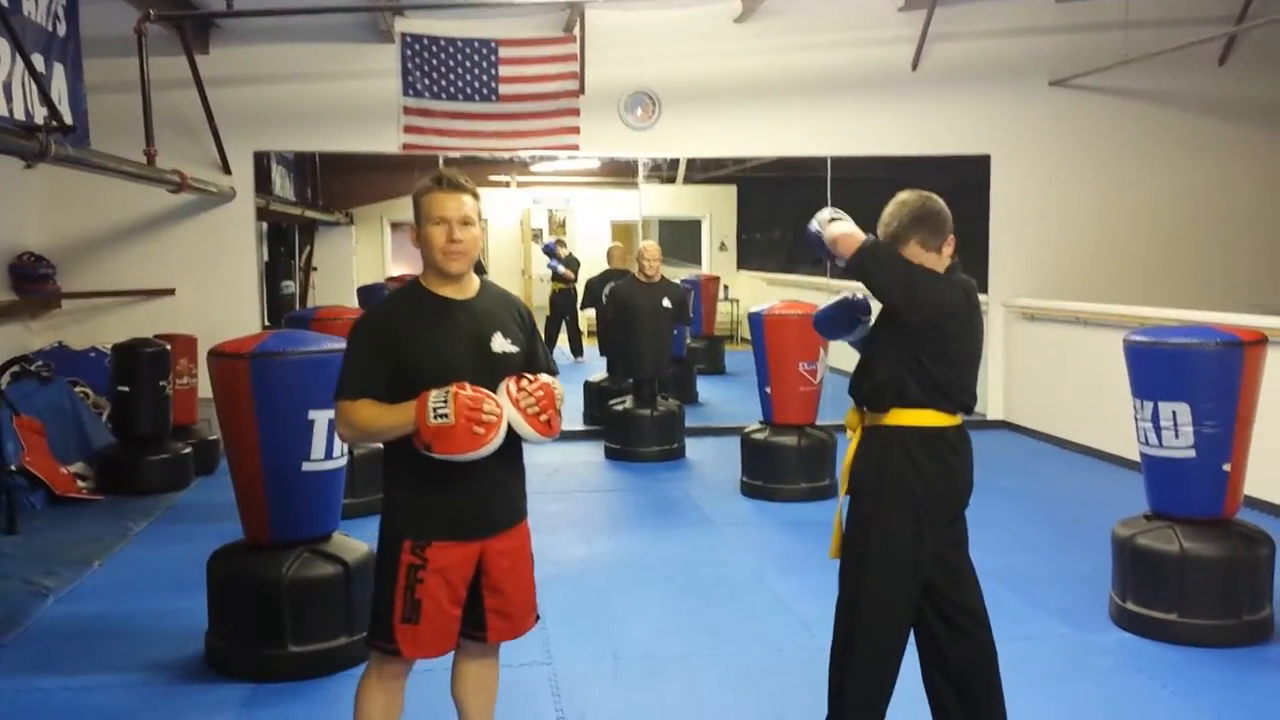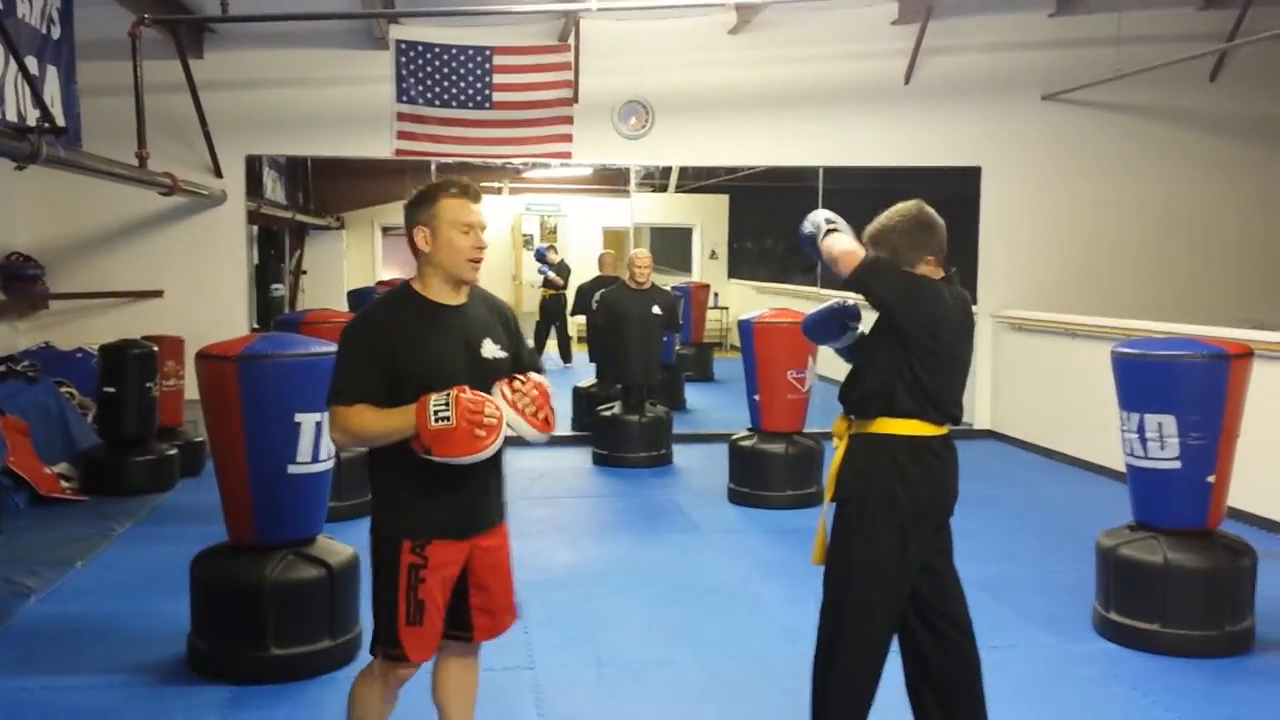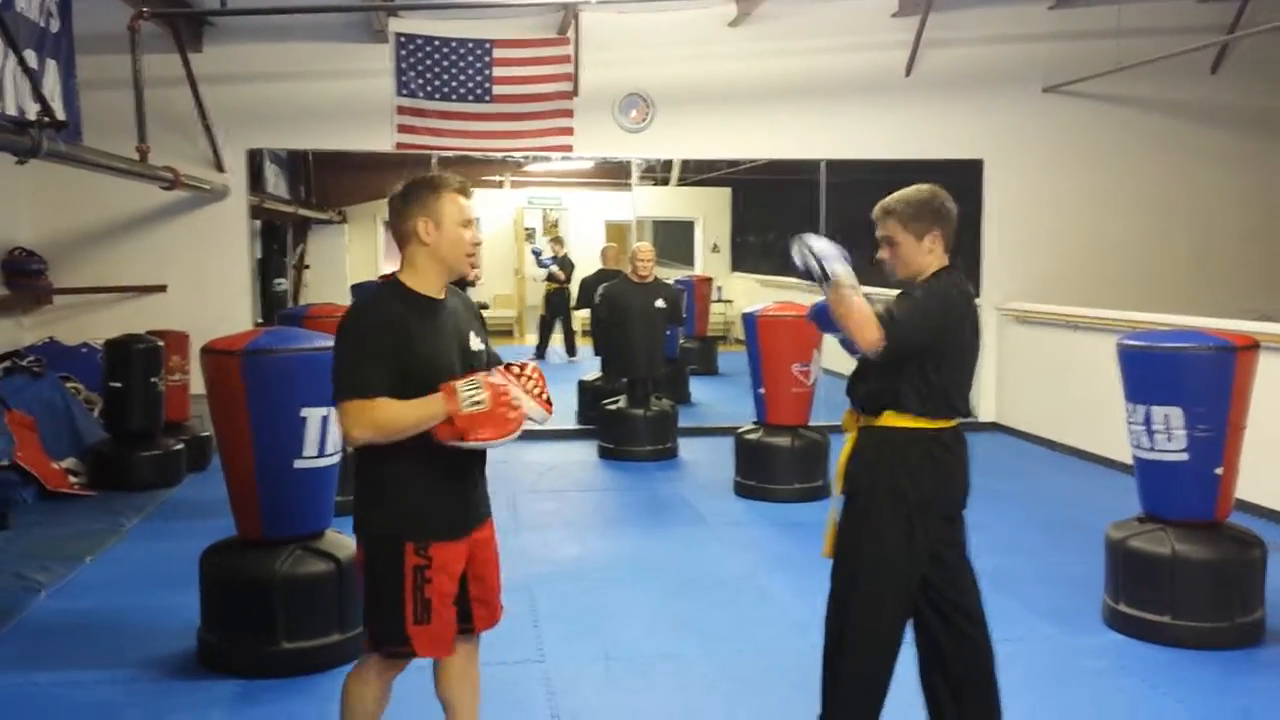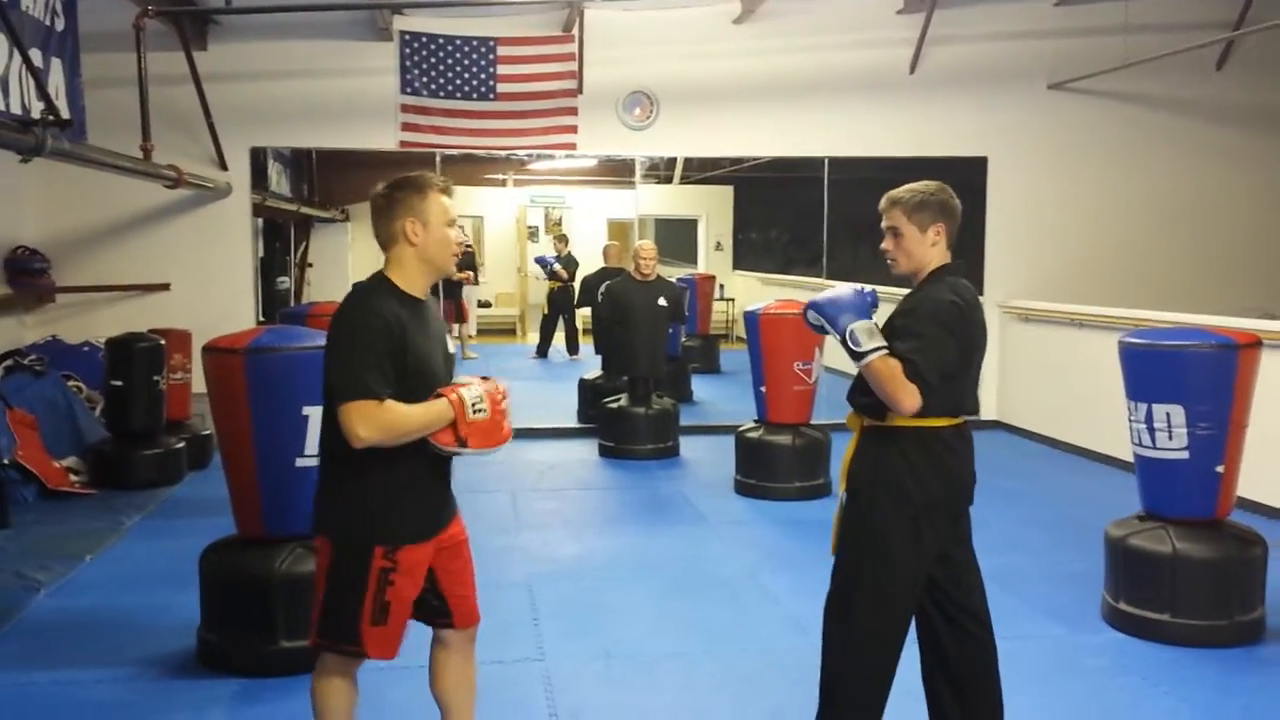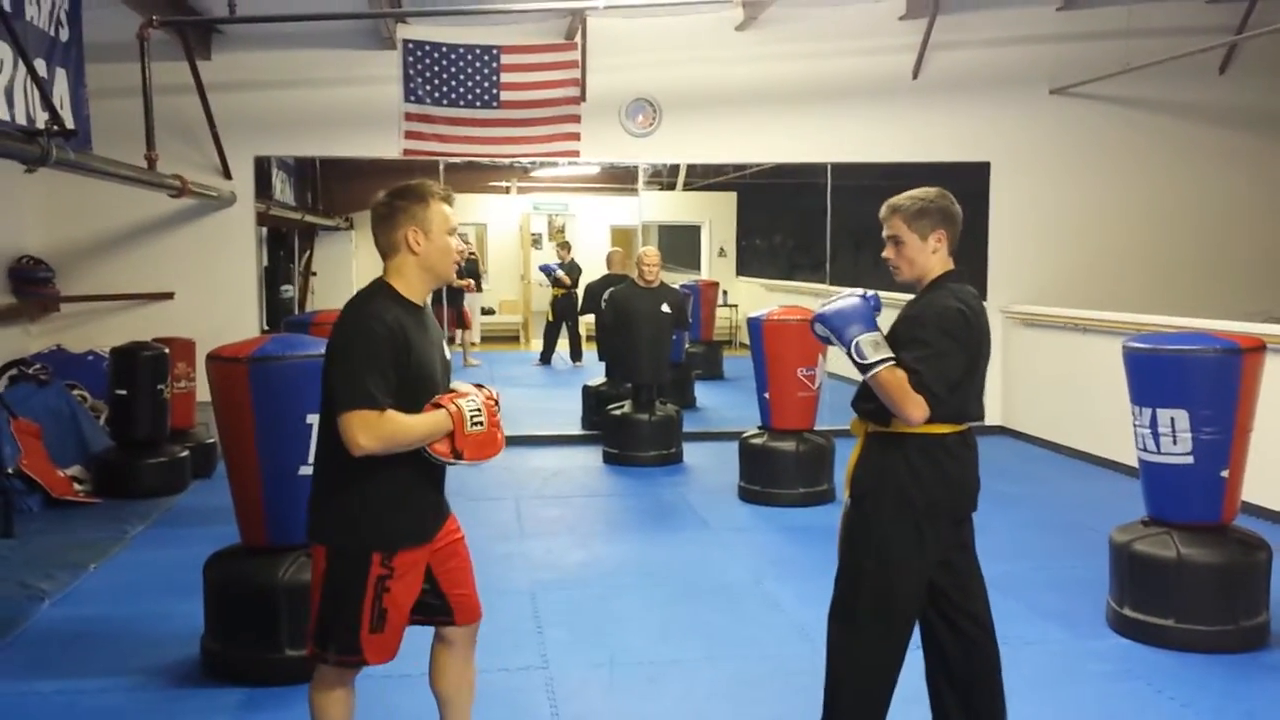
dt=0.2s
person 1, frame 1
left shoulder: (510, 310)
right shoulder: (386, 320)
left elbow: (546, 385)
right elbow: (350, 420)
left wrist: (544, 398)
right wrist: (421, 411)
left hip: (502, 515)
right hip: (422, 524)
left knee: (483, 642)
right knee: (394, 657)
person 1, frame 2
left shoulder: (495, 314)
right shoulder: (379, 324)
left elbow: (524, 382)
right elbow: (345, 425)
left wrist: (529, 398)
right wrist: (423, 415)
left hip: (482, 517)
right hip: (413, 524)
left knee: (463, 641)
right knee: (399, 656)
person 1, frame 3
left shoulder: (462, 308)
right shoulder: (375, 316)
right elbow: (360, 423)
left wrist: (511, 392)
right wrist: (452, 402)
left hip: (468, 511)
right hip: (405, 521)
left knee: (463, 636)
right knee: (391, 652)
person 1, frame 4
left shoulder: (426, 306)
right shoulder: (367, 314)
right elbow: (365, 426)
left wrist: (474, 397)
right wrist: (456, 408)
left hip: (434, 513)
right hip: (370, 523)
left knee: (458, 629)
right knee: (346, 652)
person 1, frame 5
left shoulder: (420, 313)
right shoulder: (369, 322)
right elbow: (365, 434)
left wrist: (470, 407)
right wrist: (454, 419)
left hip: (428, 516)
right hip: (365, 529)
left knee: (460, 627)
right knee: (341, 661)
person 2, frame 1
left shoulder: (938, 295)
right shoulder: (944, 296)
left elbow: (845, 241)
right elbow: (903, 357)
left wrist: (830, 222)
right wrist: (858, 329)
left hip: (906, 463)
right hip: (928, 458)
left knee: (871, 607)
right knee: (947, 598)
person 2, frame 2
left shoulder: (932, 304)
right shoulder: (940, 304)
left elbow: (850, 262)
right elbow: (888, 362)
left wrist: (826, 227)
right wrist: (847, 335)
left hip: (893, 472)
right hip: (916, 467)
left knee: (855, 614)
right knee: (932, 606)
person 2, frame 3
left shoulder: (938, 300)
right shoulder: (946, 297)
left elbow: (869, 336)
right elbow: (890, 348)
left wrist: (832, 269)
right wrist: (849, 307)
left hip: (902, 467)
right hip: (928, 462)
left knee: (863, 608)
right knee: (947, 600)
person 2, frame 4
left shoulder: (937, 304)
right shoulder: (950, 295)
left elbow: (906, 397)
left wrist: (857, 329)
right wrist: (856, 322)
left hip: (907, 468)
right hip: (935, 463)
left knee: (864, 611)
right knee: (952, 603)
person 2, frame 5
left shoulder: (940, 312)
right shoulder: (956, 302)
left elbow: (912, 405)
left wrist: (863, 340)
right wrist: (860, 331)
left hip: (909, 475)
right hip: (940, 470)
left knee: (867, 616)
right knee: (955, 610)
